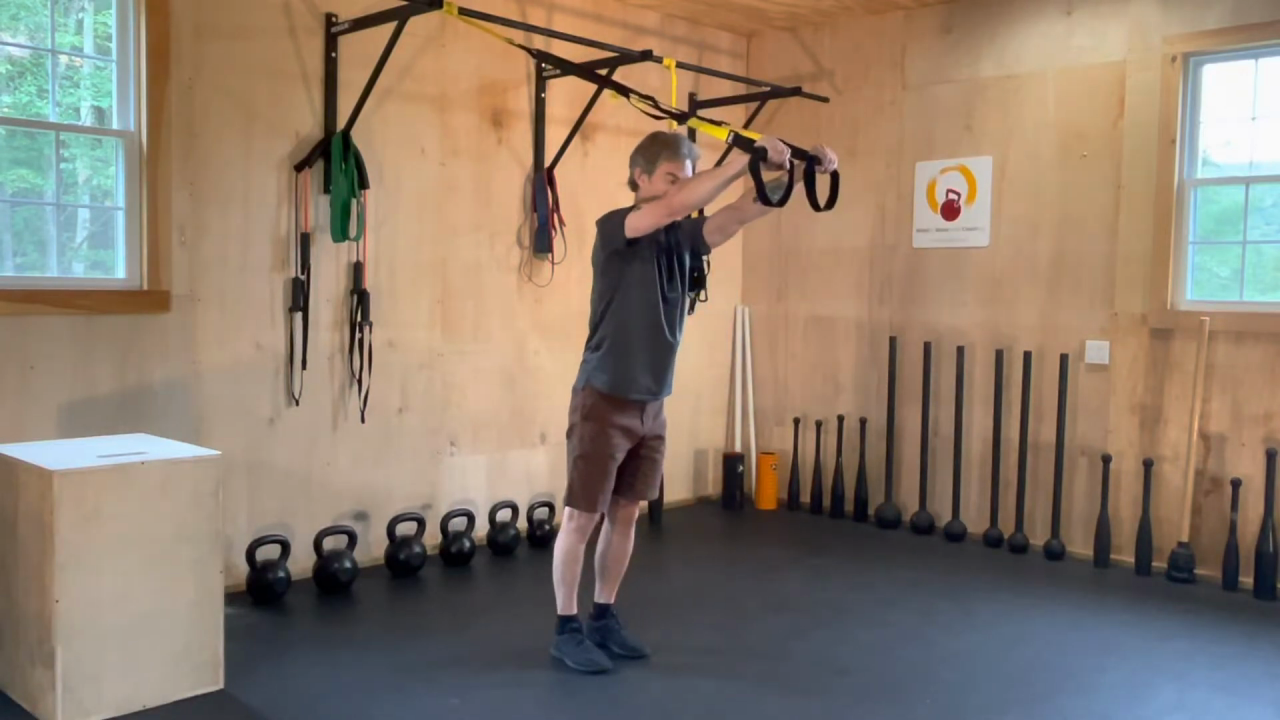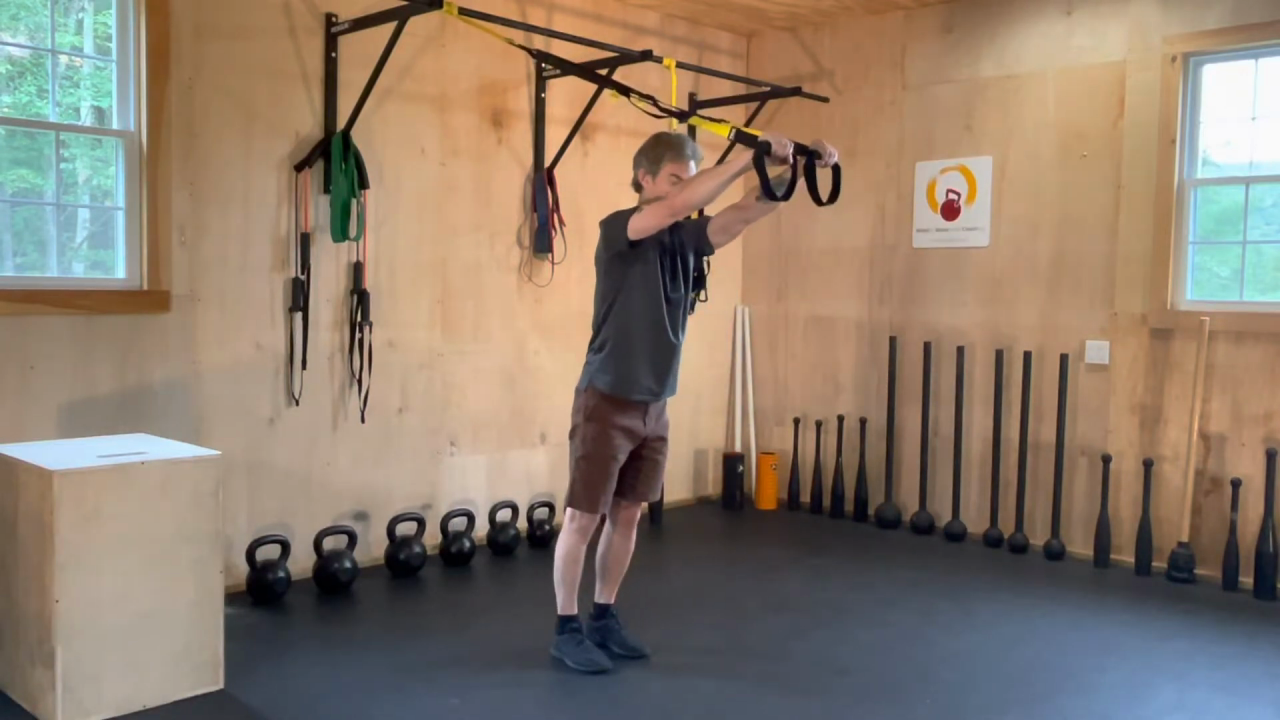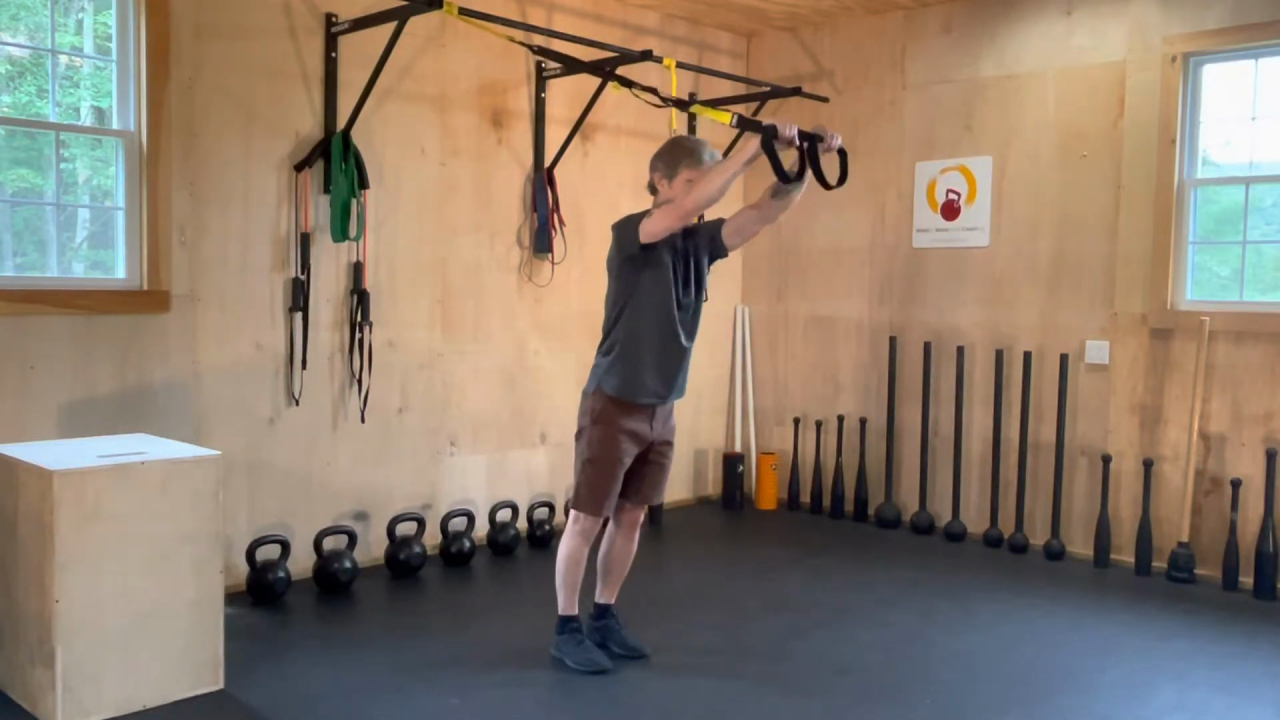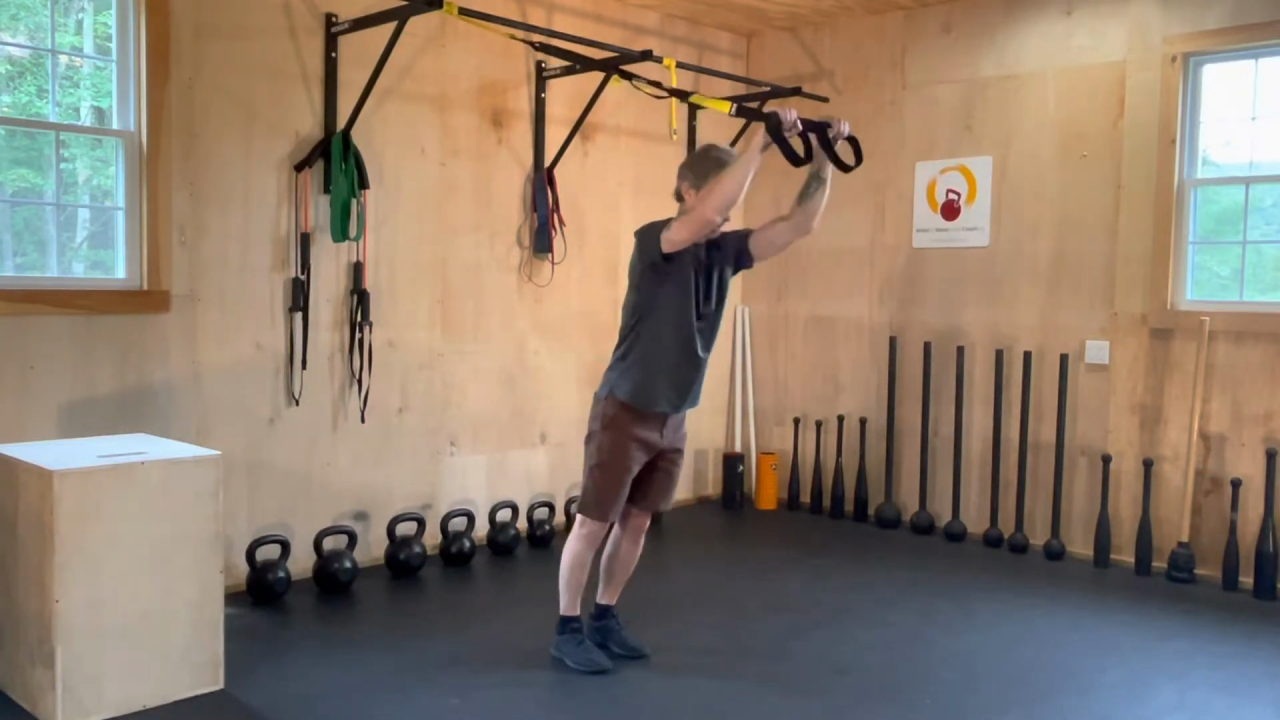
dt=0.2s
person 1, frame 1
left shoulder: (682, 237)
right shoulder: (615, 229)
left elbow: (744, 210)
right elbow: (673, 206)
left wrist: (795, 173)
right wrist: (747, 159)
left hip: (650, 405)
right hip: (603, 402)
left knee: (624, 515)
right knee: (581, 518)
left ankle: (603, 619)
right ankle: (567, 630)
person 1, frame 2
left shoulder: (686, 238)
right shoulder: (620, 230)
left elbow: (748, 210)
right elbow: (677, 207)
left wrist: (795, 169)
right wrist: (748, 157)
left hip: (653, 405)
right hip: (606, 402)
left knee: (626, 515)
right knee: (583, 518)
left ankle: (603, 620)
right ankle: (567, 630)
person 1, frame 3
left shoulder: (699, 240)
right shoulder: (632, 234)
left elbow: (765, 209)
right elbow: (687, 209)
right wrist: (752, 148)
left hip: (660, 410)
right hip: (613, 406)
left knee: (630, 518)
right knee: (587, 520)
left ankle: (603, 620)
right ankle: (566, 630)
person 1, frame 4
left shoulder: (724, 249)
right shoulder: (656, 241)
left elbow: (798, 221)
right elbow: (706, 217)
left wrist: (821, 160)
right wrist: (759, 143)
left hip: (672, 418)
right hip: (624, 412)
left knee: (636, 524)
right knee: (593, 524)
left ankle: (603, 621)
right ankle: (567, 631)
